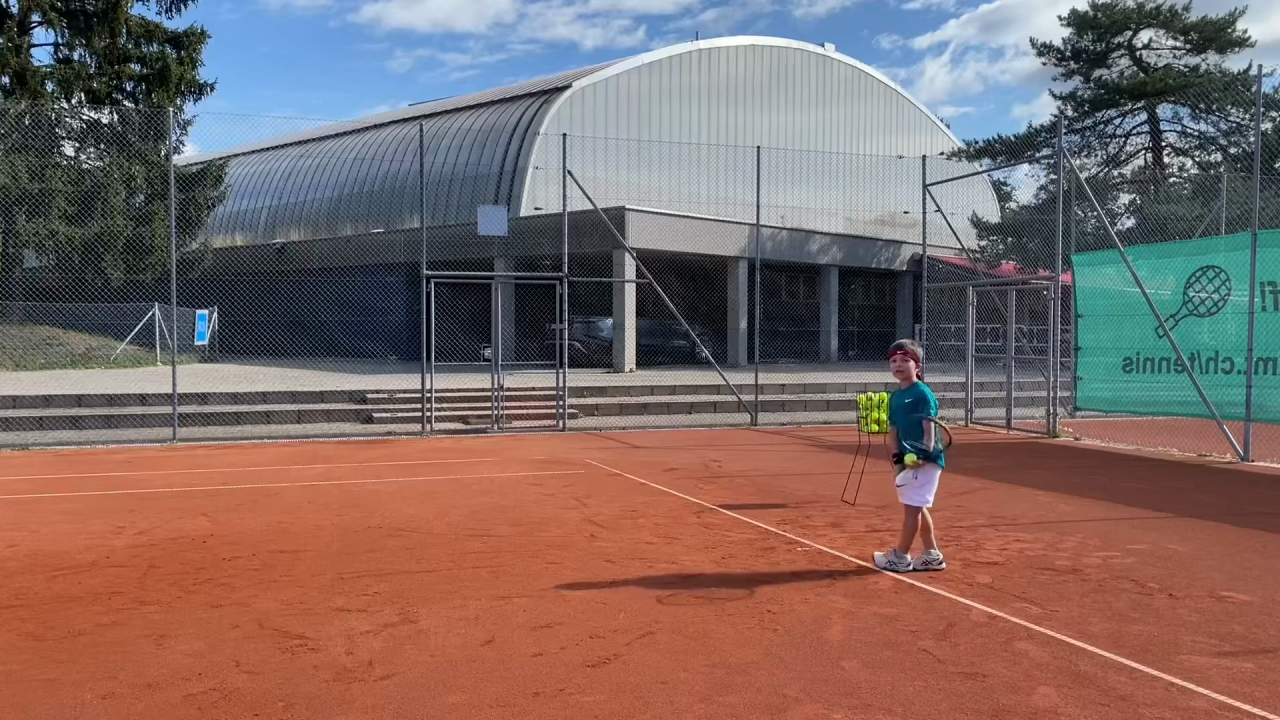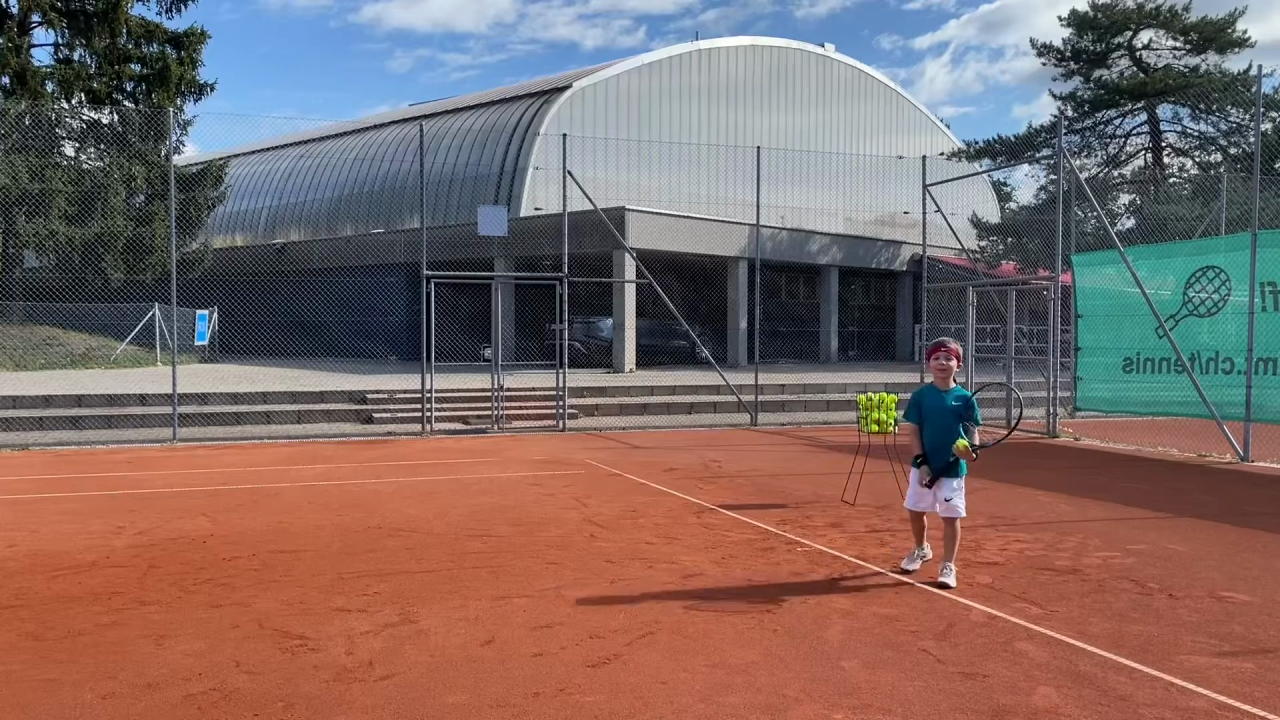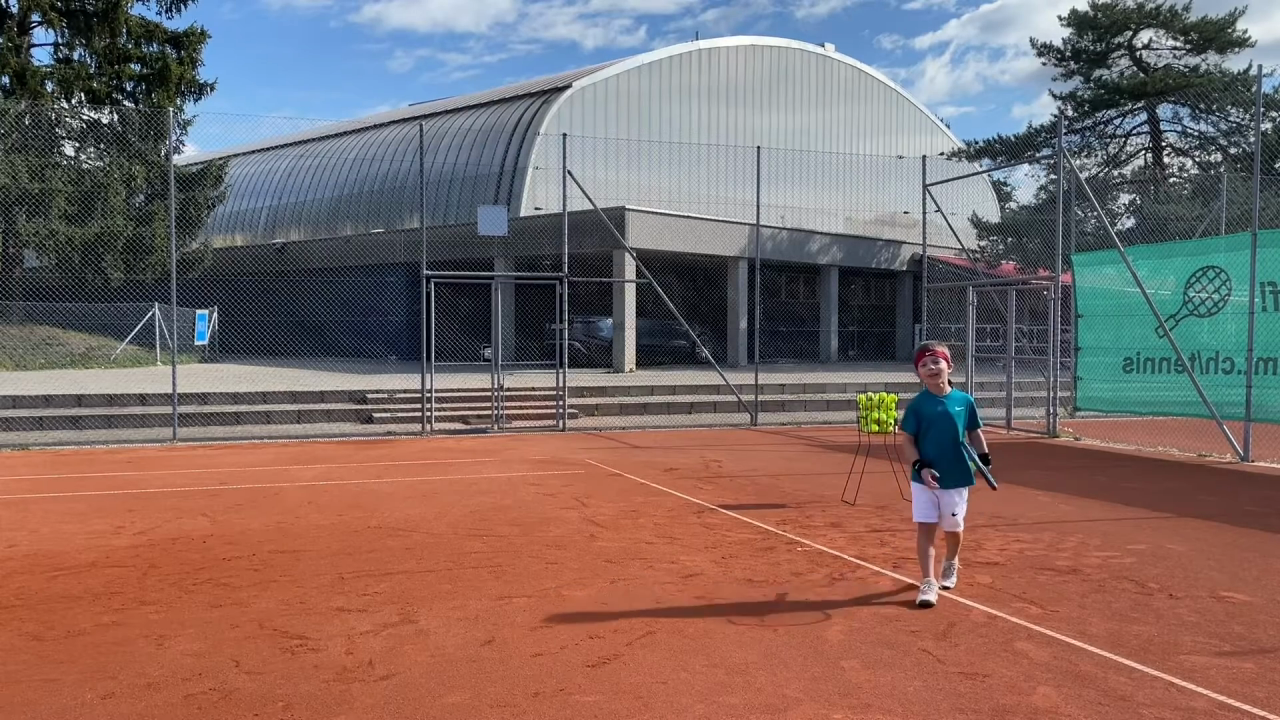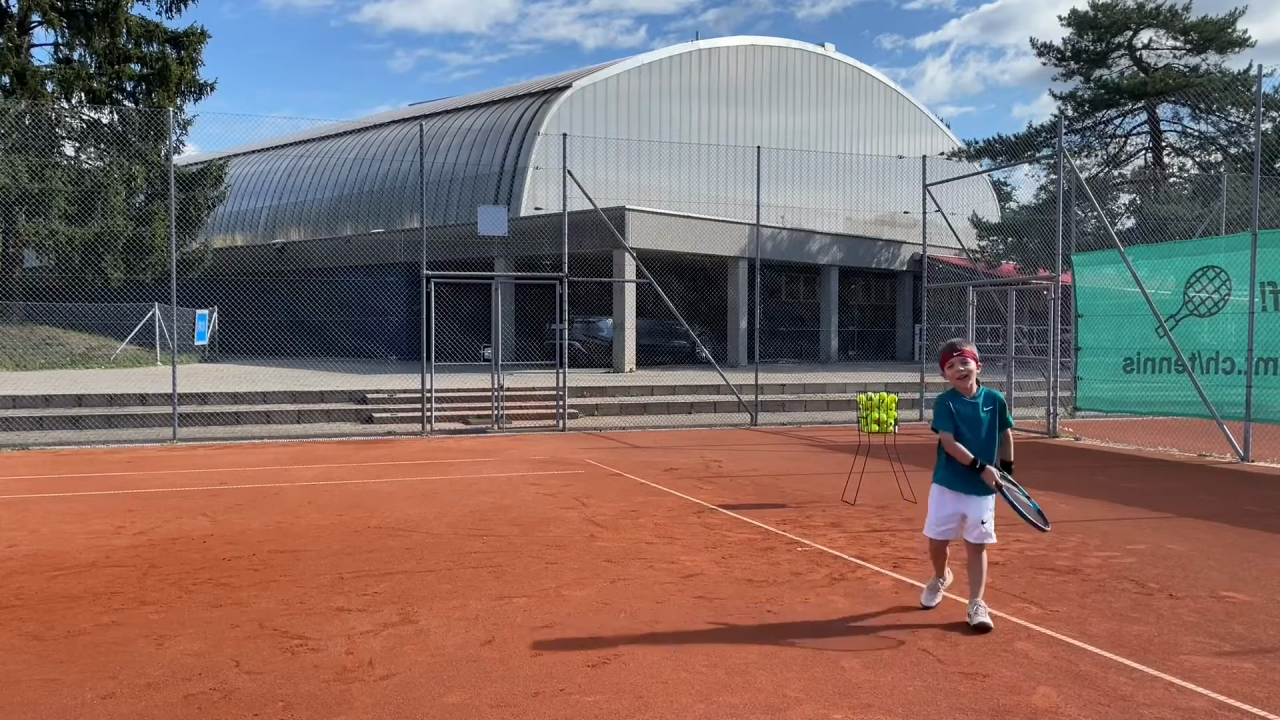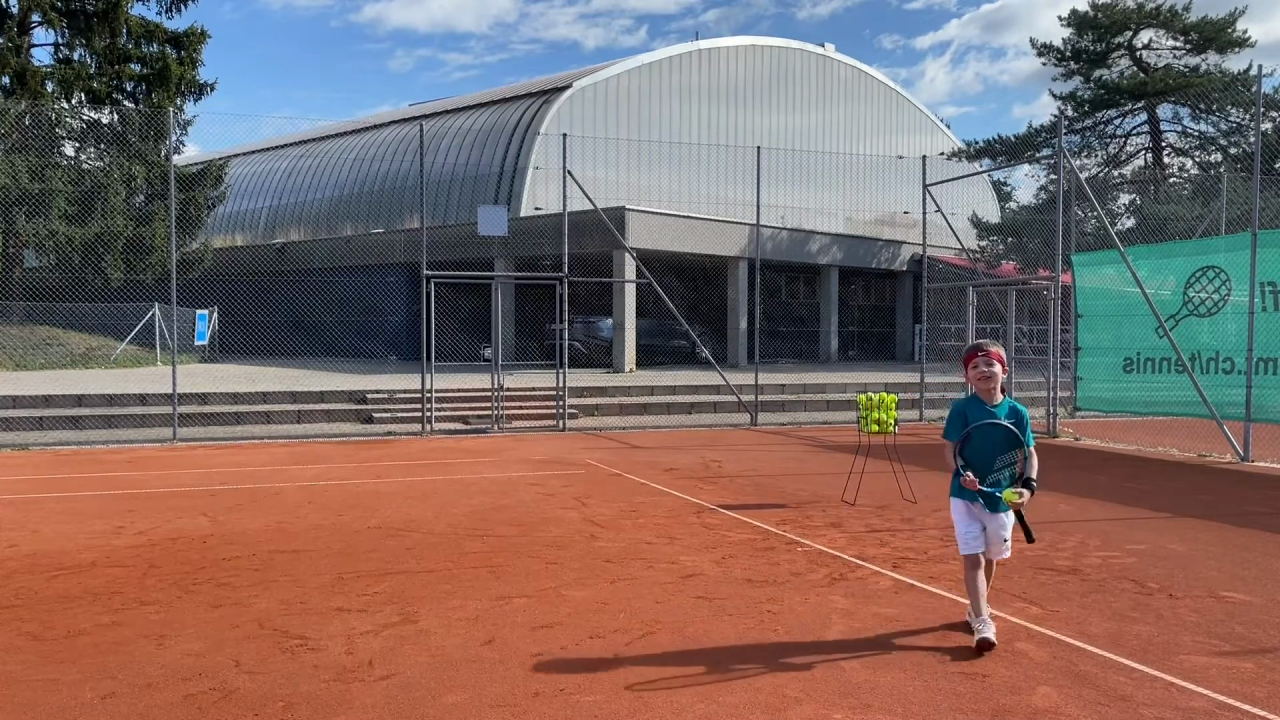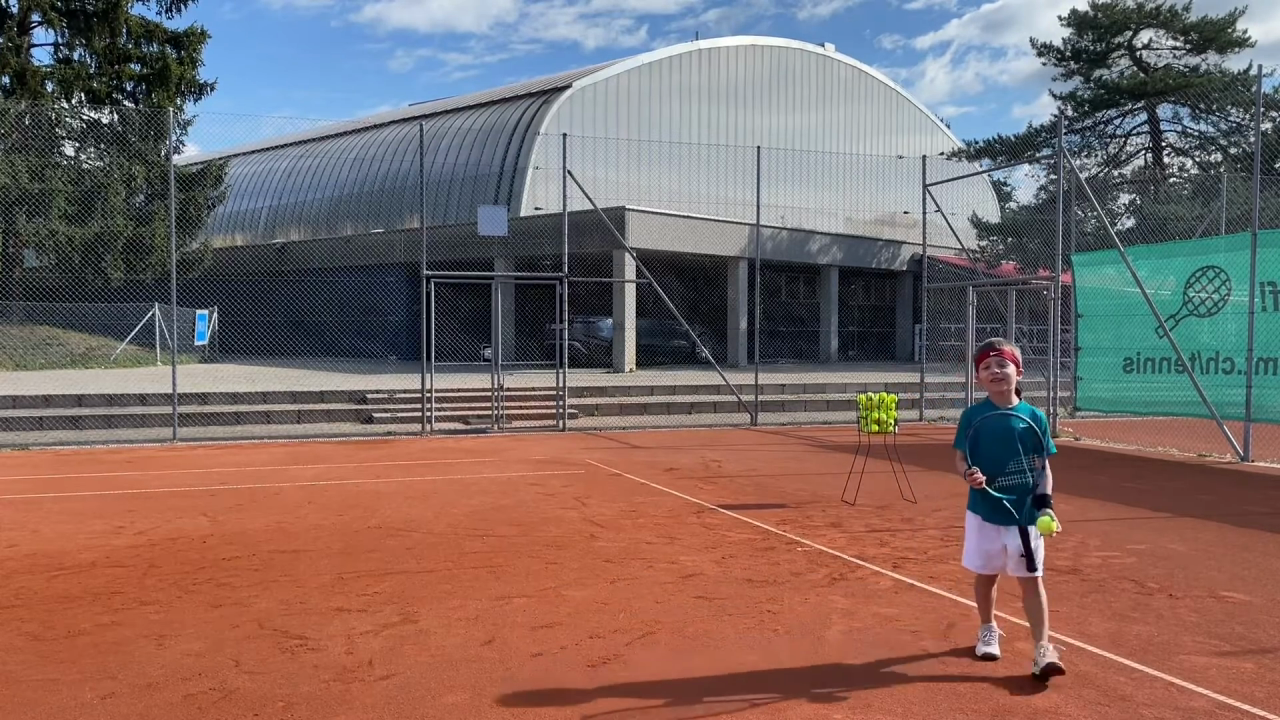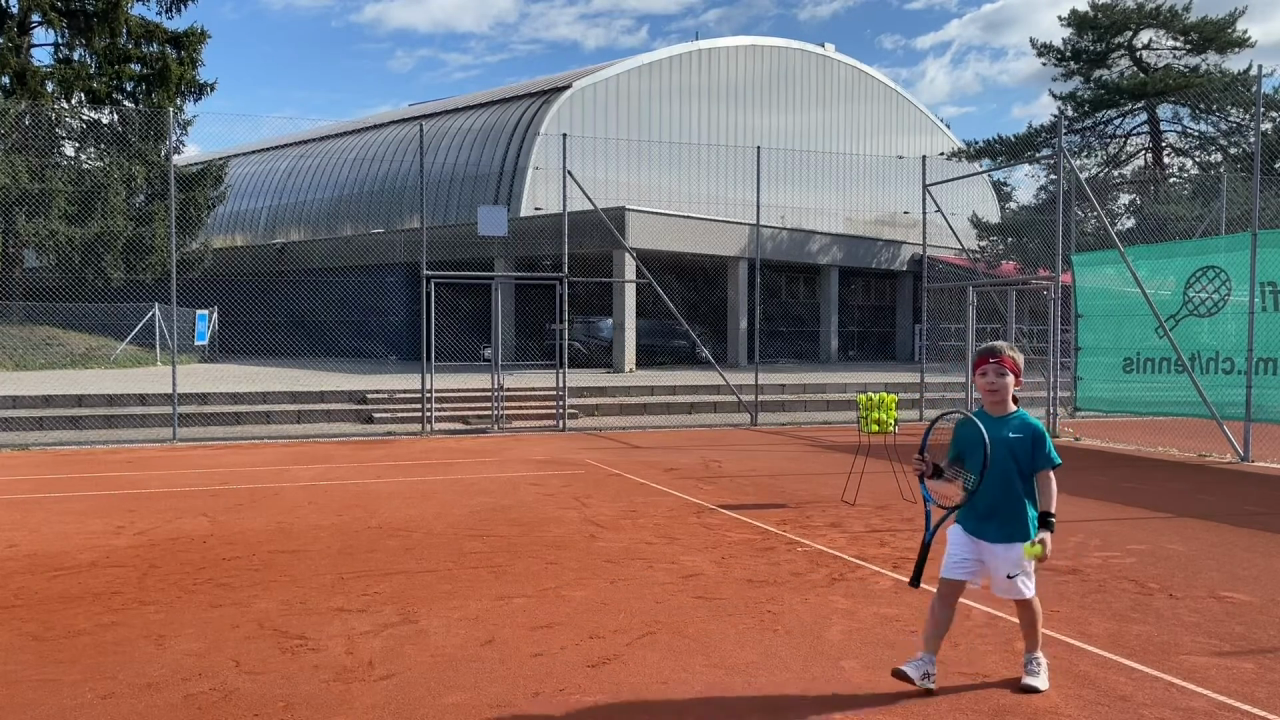
dt=0.7s
person 1, frame 1
left shoulder: (923, 394)
right shoulder: (895, 396)
left elbow: (928, 426)
right elbow: (894, 431)
right wrist: (898, 459)
left hip: (924, 460)
left knee: (912, 506)
right knee: (917, 508)
left ankle: (900, 557)
right ankle: (932, 555)
person 1, frame 2
left shoulder: (965, 398)
right shoulder: (920, 396)
left elbow: (971, 429)
right elbow: (913, 431)
left wrist: (970, 449)
right wrist: (921, 462)
left hip: (952, 469)
right hip: (924, 467)
left knee: (951, 517)
right knee: (915, 512)
left ankle: (948, 567)
right ankle: (921, 549)
person 1, frame 3
left shoulder: (965, 401)
right shoulder: (917, 404)
left elbow: (975, 434)
right elbow: (908, 441)
left wrist: (984, 459)
right wrist: (920, 467)
left hip: (957, 478)
right hip: (926, 478)
left knee: (954, 529)
right knee: (926, 528)
left ankle: (951, 563)
right ankle: (928, 582)
person 1, frame 4
left shoulder: (995, 400)
right shoulder: (945, 402)
left elbow: (1005, 435)
right elbow: (949, 442)
left wrist: (1006, 467)
right wrist: (981, 467)
left hip: (982, 488)
right hip: (947, 484)
left knee: (977, 545)
right knee: (937, 540)
left ankle: (976, 604)
right ankle: (940, 576)
person 1, frame 5
left shoulder: (1017, 412)
right shoulder: (962, 409)
left elbow: (1029, 454)
right elbow: (950, 450)
left wrist: (1027, 485)
right wrist: (962, 474)
left hip: (1001, 499)
right hip: (966, 497)
left knee: (990, 558)
right knee: (974, 558)
left ankle: (978, 610)
right ankle: (982, 622)
person 1, frame 6
left shoulder: (1034, 417)
right shoulder: (973, 415)
left elbow: (1042, 465)
right elbow: (961, 458)
left wrist: (1044, 503)
right wrist: (968, 474)
left hip: (1024, 513)
right hip: (983, 511)
left knee: (1031, 577)
right knee: (985, 575)
left ankle: (1043, 650)
right ankle: (988, 631)
person 1, frame 7
left shoulder: (1031, 429)
left elbow: (1046, 479)
left wrist: (1046, 525)
right wrist: (933, 471)
left hip: (1014, 531)
right hip: (967, 525)
left knee: (1023, 597)
right knee: (947, 589)
left ankle: (1034, 660)
right ankle: (925, 663)
